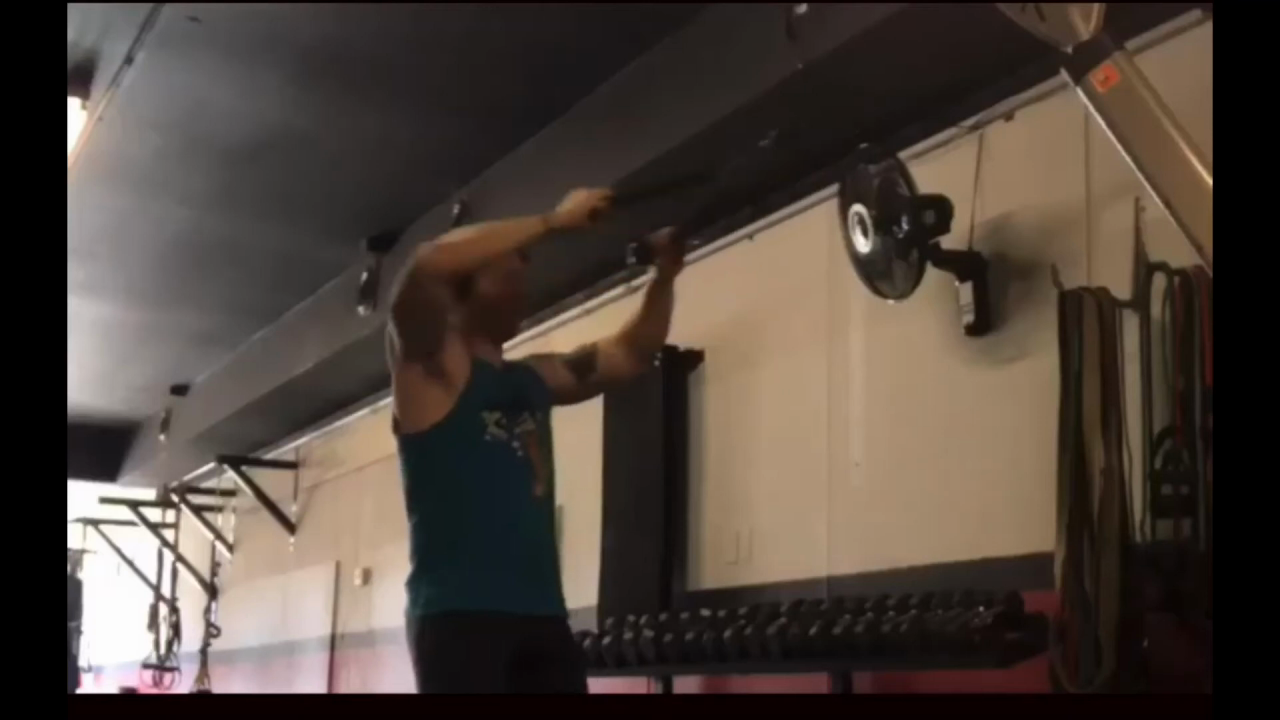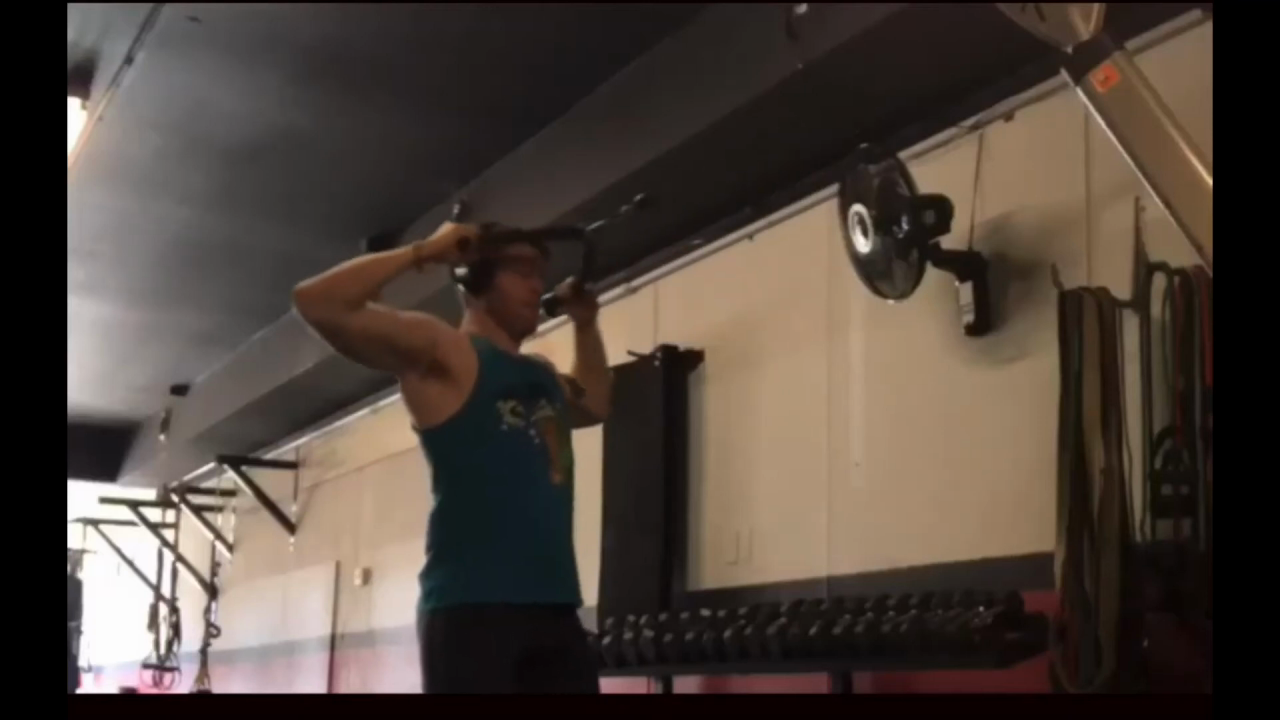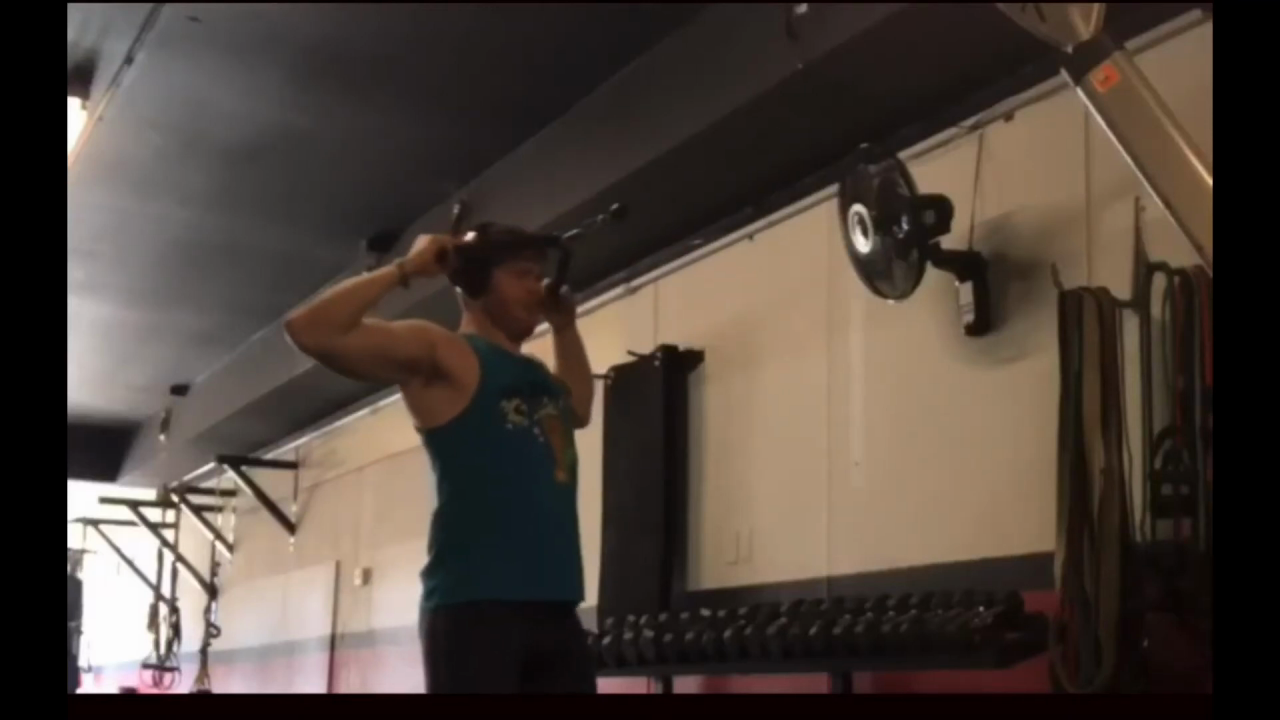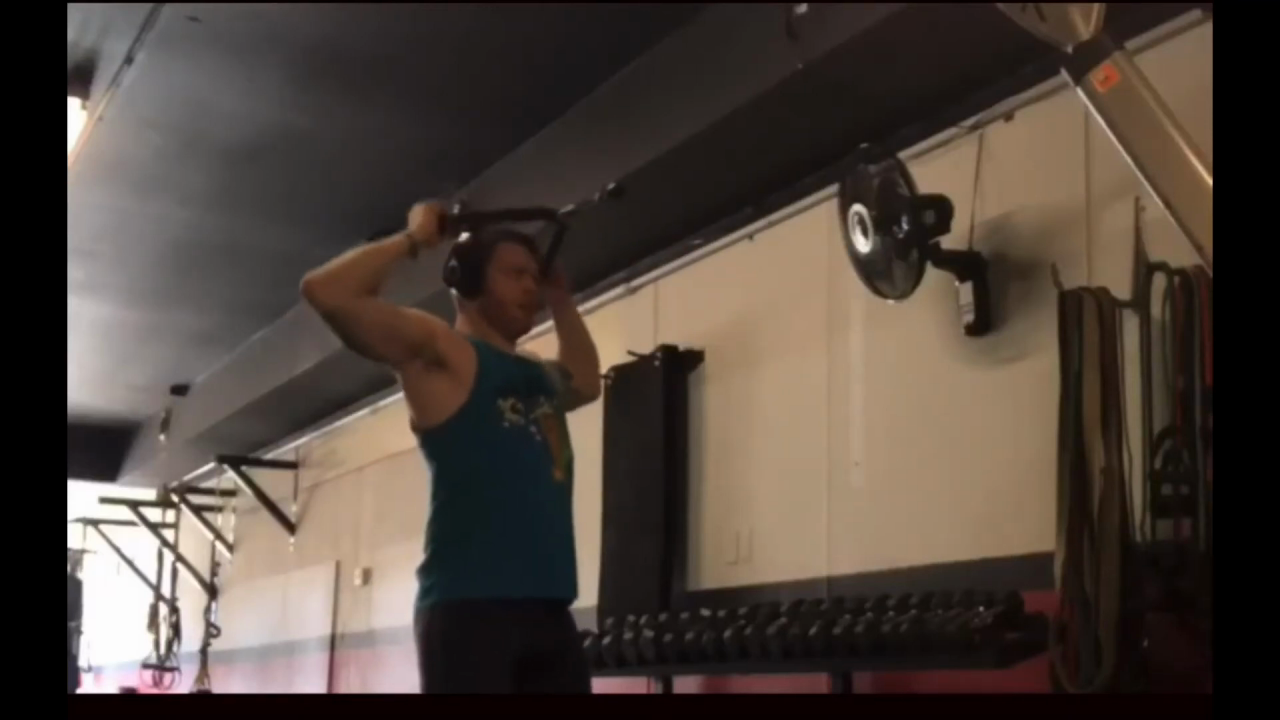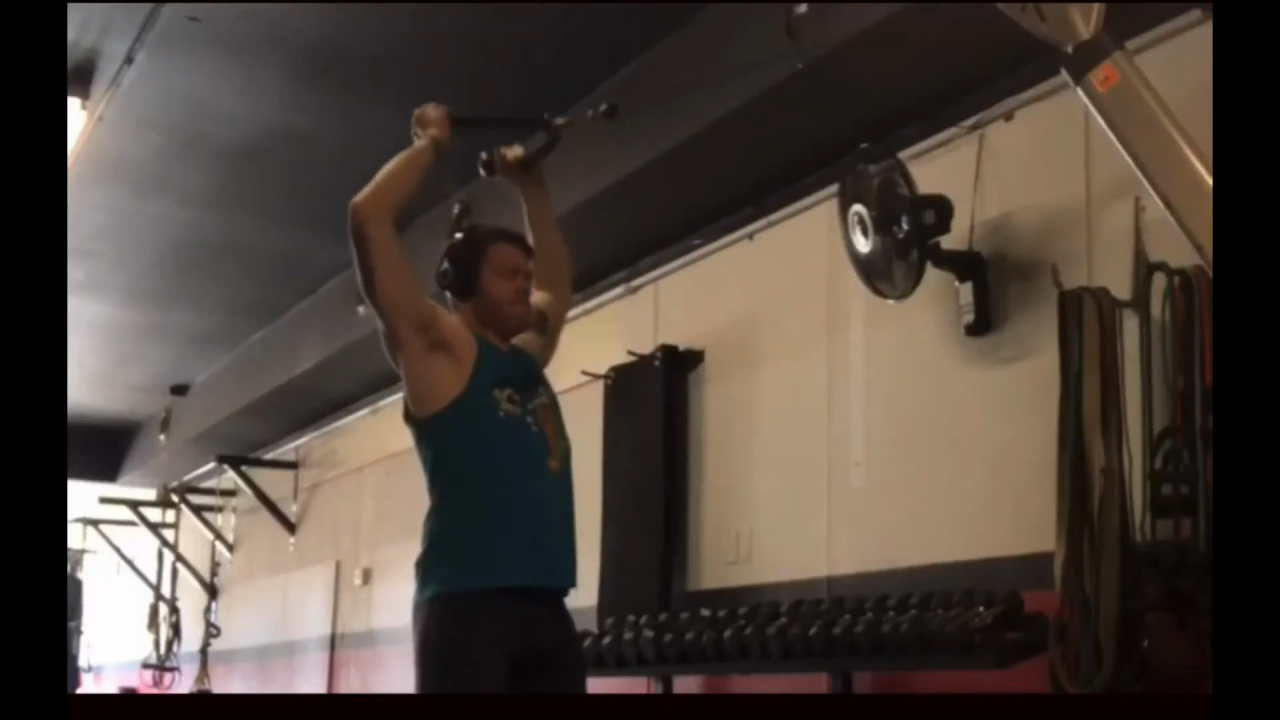
dt=0.5s
person 1, frame 1
left shoulder: (533, 376)
right shoulder: (429, 359)
left elbow: (633, 352)
right elbow: (430, 266)
left wrist: (665, 274)
right wrist: (553, 220)
left hip: (539, 612)
right hip: (459, 612)
person 1, frame 2
left shoulder: (539, 373)
right shoulder: (439, 350)
left elbow: (594, 403)
right elbow: (317, 302)
left wrist: (585, 321)
right wrist: (424, 251)
left hip: (553, 607)
right hip: (471, 606)
person 1, frame 3
left shoulder: (535, 375)
right shoulder: (440, 354)
left elbow: (579, 408)
right elbow: (310, 329)
left wrist: (564, 324)
right wrist: (407, 268)
left hip: (553, 608)
right hip: (474, 606)
person 1, frame 4
left shoulder: (535, 375)
right shoulder: (438, 351)
left elbow: (586, 381)
right elbow: (325, 291)
left wrist: (559, 297)
right wrist: (414, 238)
left hip: (546, 609)
right hip: (469, 606)
person 1, frame 5
left shoulder: (526, 357)
right shoulder: (434, 345)
left elbow: (557, 285)
right elbow: (368, 217)
left wrist: (530, 187)
right wrist: (430, 144)
left hip: (543, 604)
right hip: (466, 600)
